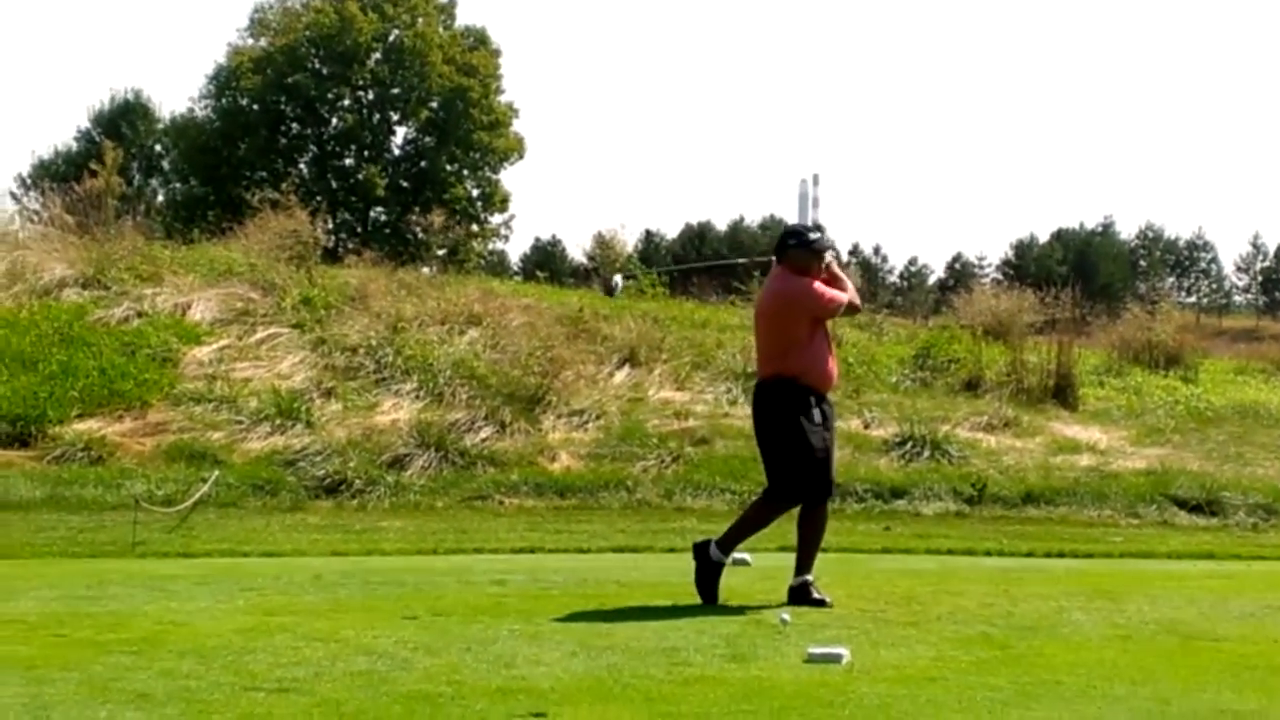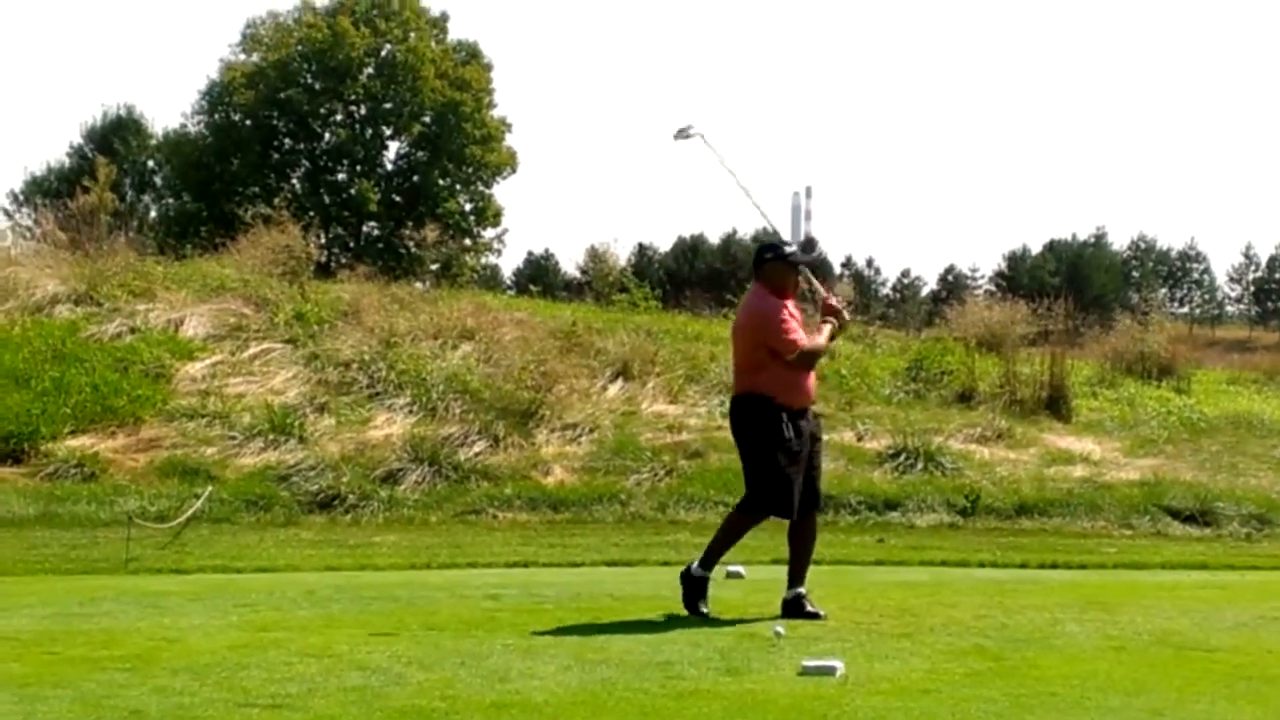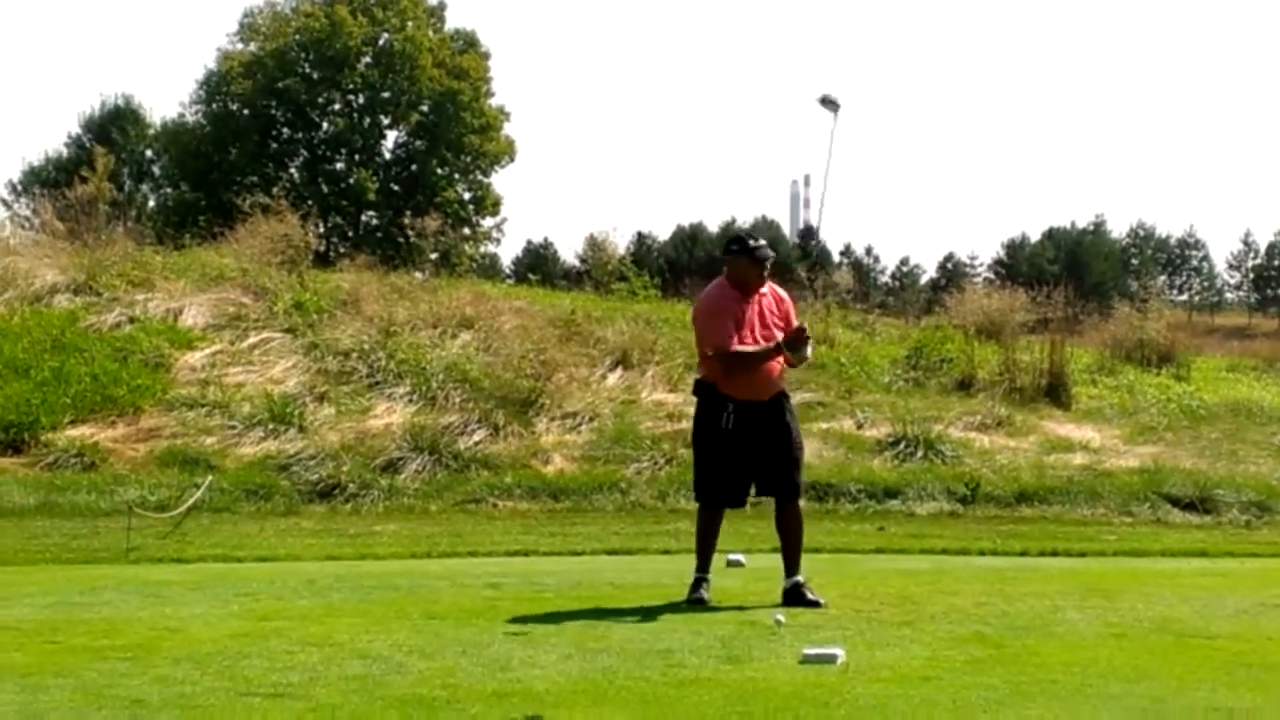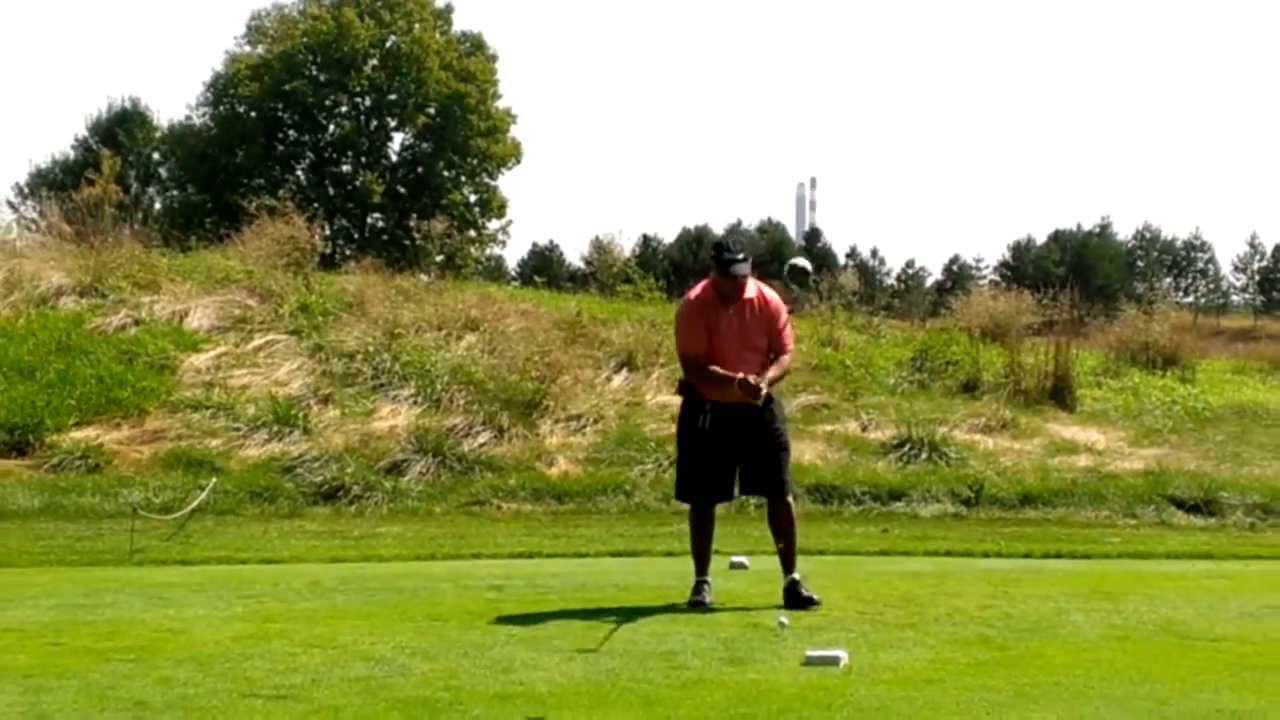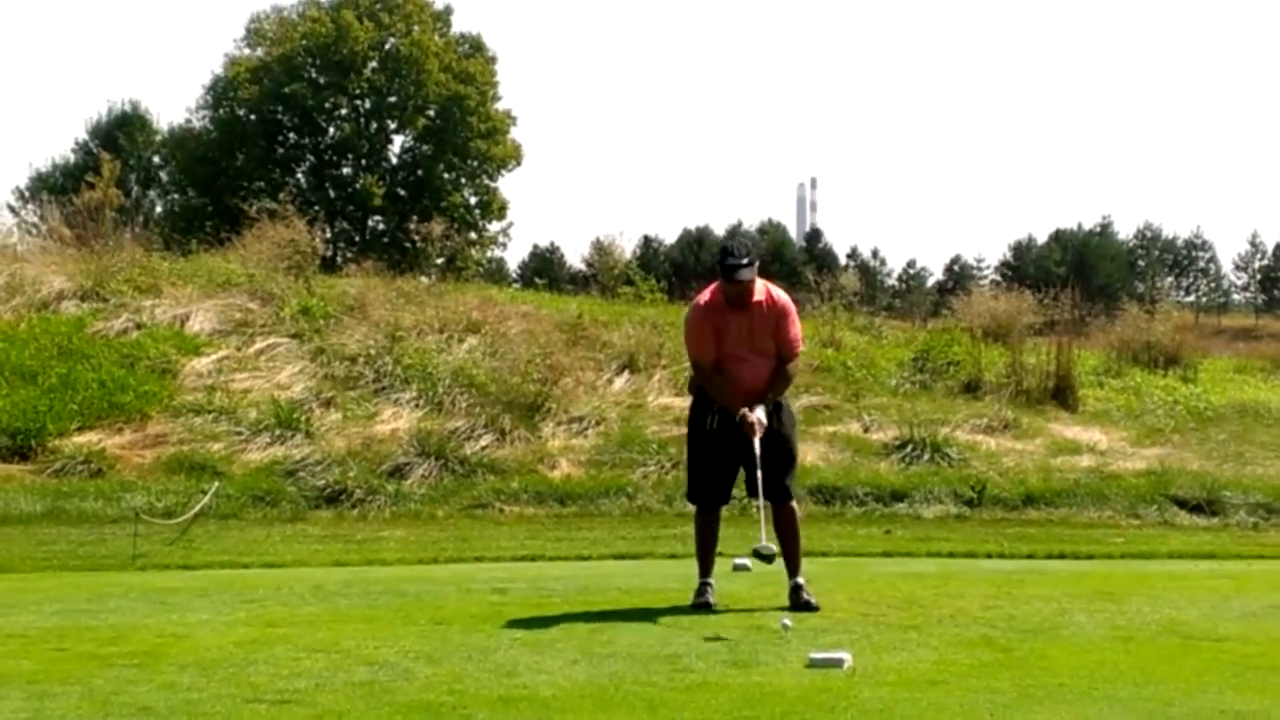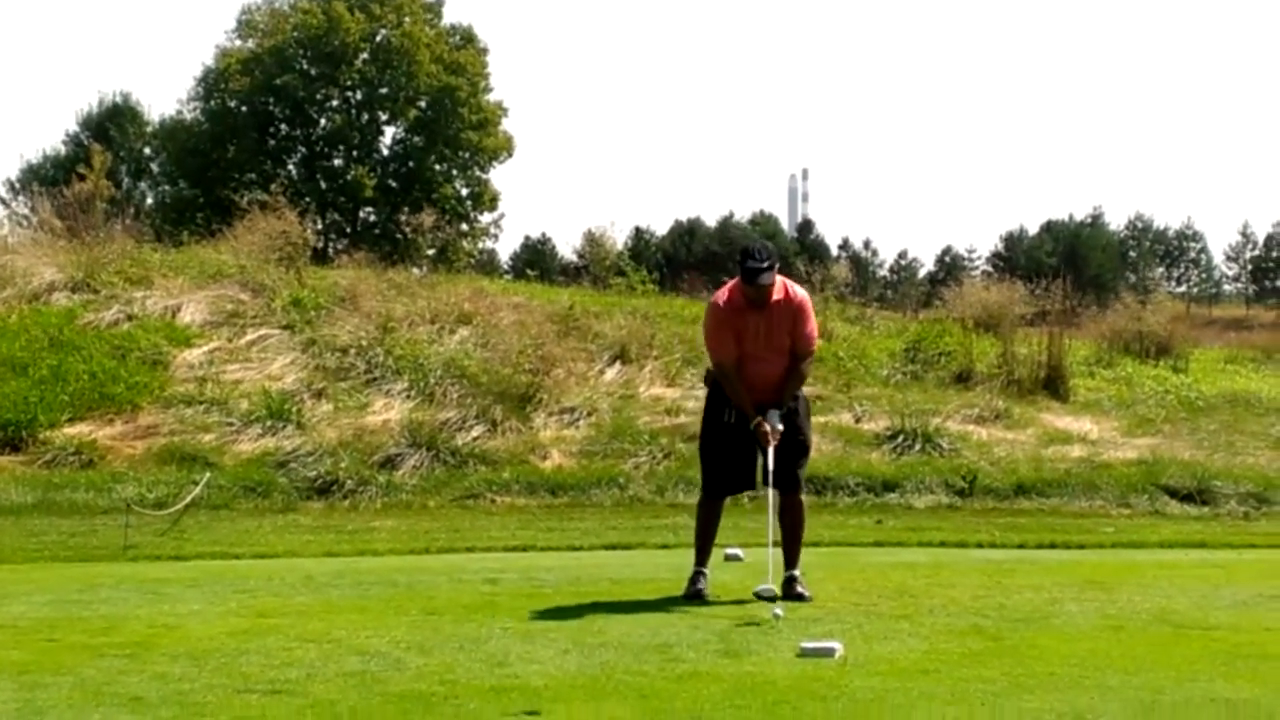
dt=0.3s
person 1, frame 1
left shoulder: (793, 287)
right shoulder: (795, 289)
left elbow: (831, 308)
right elbow: (851, 304)
left wrist: (829, 273)
right wrist: (835, 269)
left hip: (809, 403)
right hip: (788, 402)
left knee: (818, 497)
right knee: (788, 492)
left ankle: (802, 582)
right ankle: (715, 551)
person 1, frame 2
left shoulder: (782, 303)
right shoulder: (764, 309)
left elbow: (807, 351)
right elbow: (803, 356)
left wrist: (826, 322)
right wrist: (829, 327)
left hip: (798, 417)
right hip: (762, 417)
left knee: (807, 508)
right knee: (762, 502)
left ankle: (795, 594)
right ankle: (699, 572)
person 1, frame 3
left shoulder: (777, 296)
right shoulder: (714, 302)
left elbow: (793, 356)
right elbow: (728, 362)
left wrist: (799, 346)
right wrist: (777, 347)
left hip: (772, 405)
right hip: (724, 408)
left knee: (789, 494)
right knee: (715, 496)
left ankle: (794, 582)
right ankle: (701, 578)
person 1, frame 4
left shoulder: (768, 300)
right shoulder: (693, 306)
left elbow: (784, 355)
right elbow: (692, 367)
left wrist: (764, 382)
right wrist: (736, 380)
left hip: (759, 408)
right hip: (707, 409)
left knee: (779, 492)
right knee: (702, 497)
left ankle: (792, 580)
right ankle: (702, 580)
person 1, frame 5
left shoulder: (779, 302)
right shoulder: (702, 310)
left elbow: (790, 362)
right elbow: (704, 372)
left wrist: (762, 406)
right wrist: (738, 411)
left hip: (769, 409)
right hip: (716, 411)
left knee: (782, 495)
right knee: (708, 499)
left ankle: (797, 583)
right ankle: (705, 583)
person 1, frame 6
left shoulder: (797, 300)
right shoulder: (720, 307)
left elbow: (803, 361)
right elbow: (727, 372)
left wrist: (779, 410)
right wrist: (754, 419)
left hip: (785, 401)
right hip: (731, 402)
left knee: (791, 487)
right knee: (715, 487)
left ankle: (792, 574)
right ankle: (700, 571)
